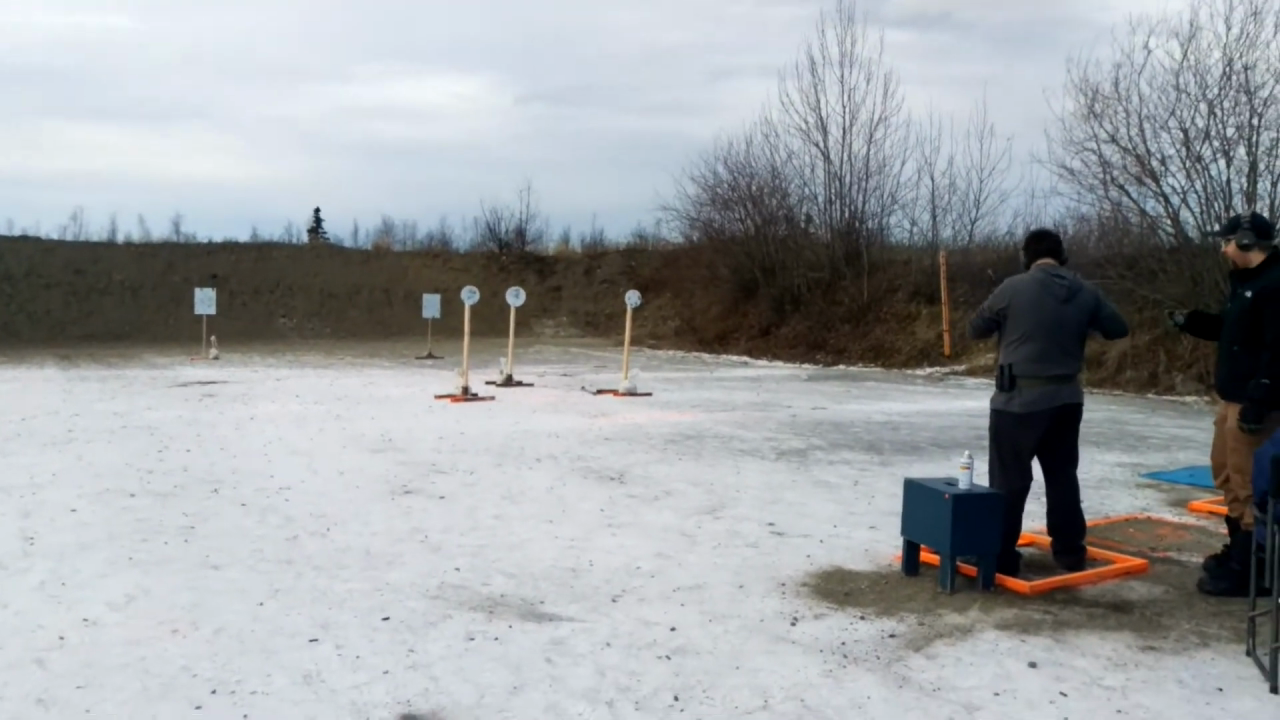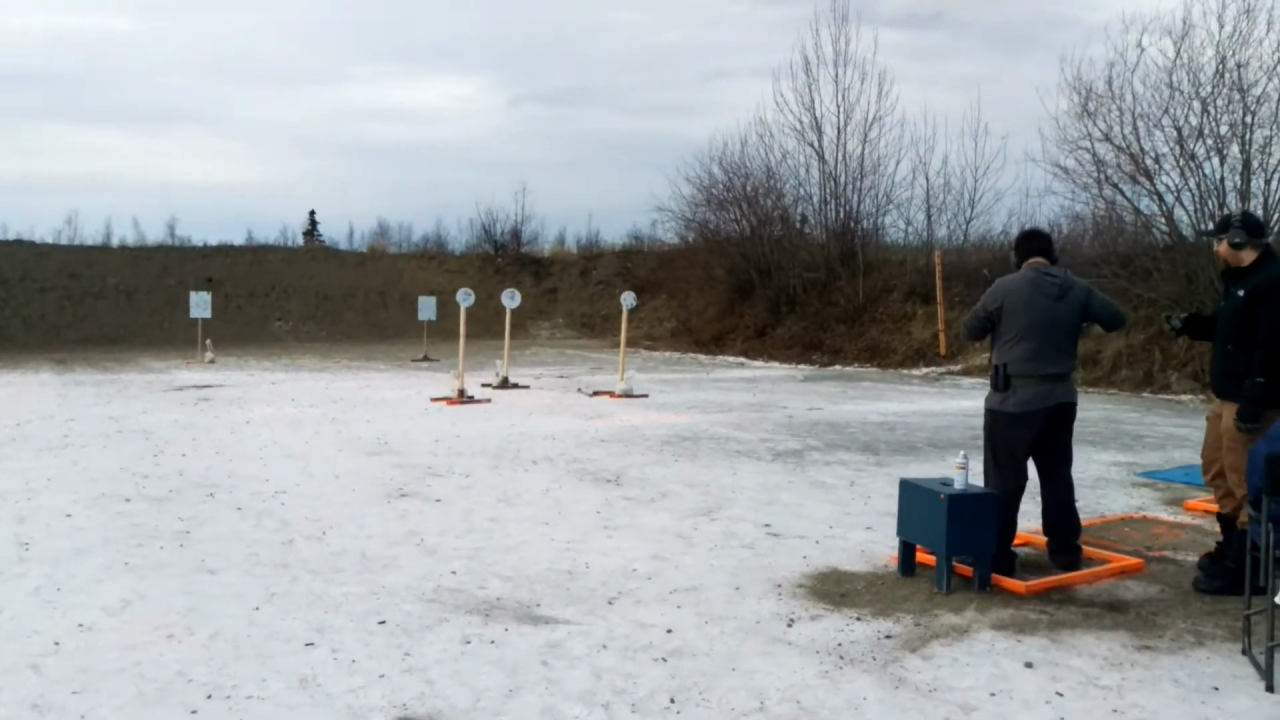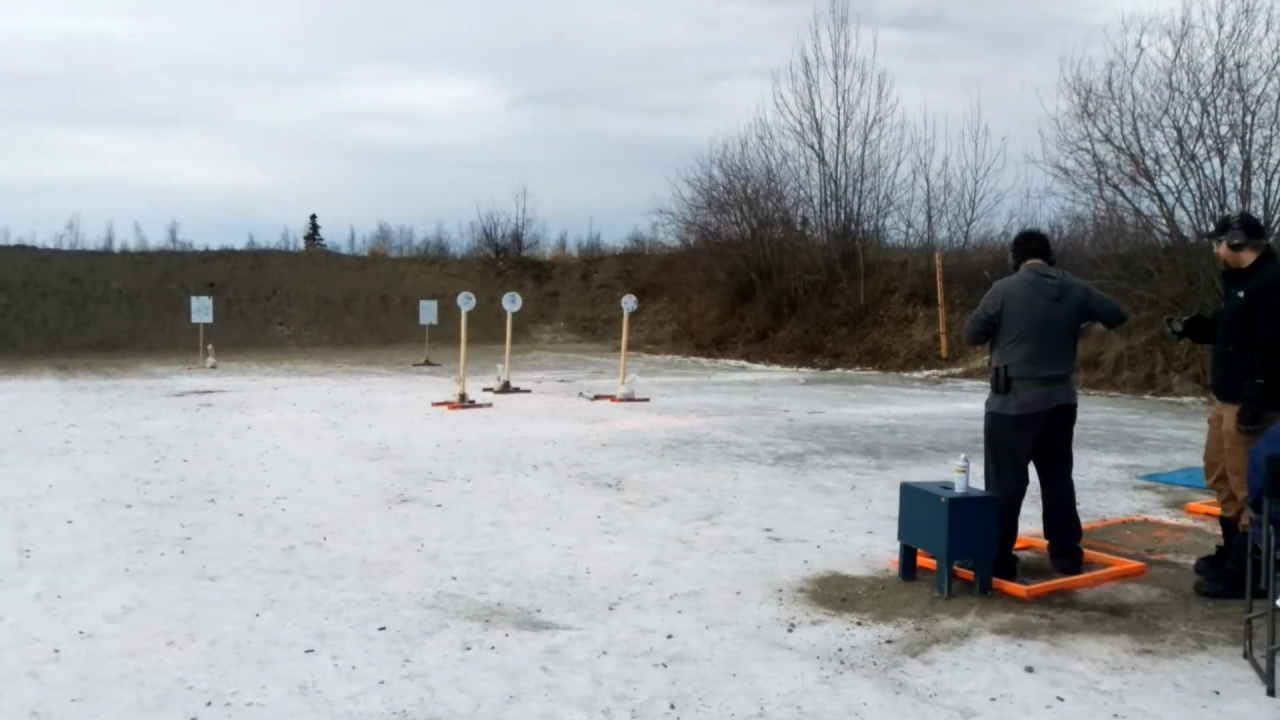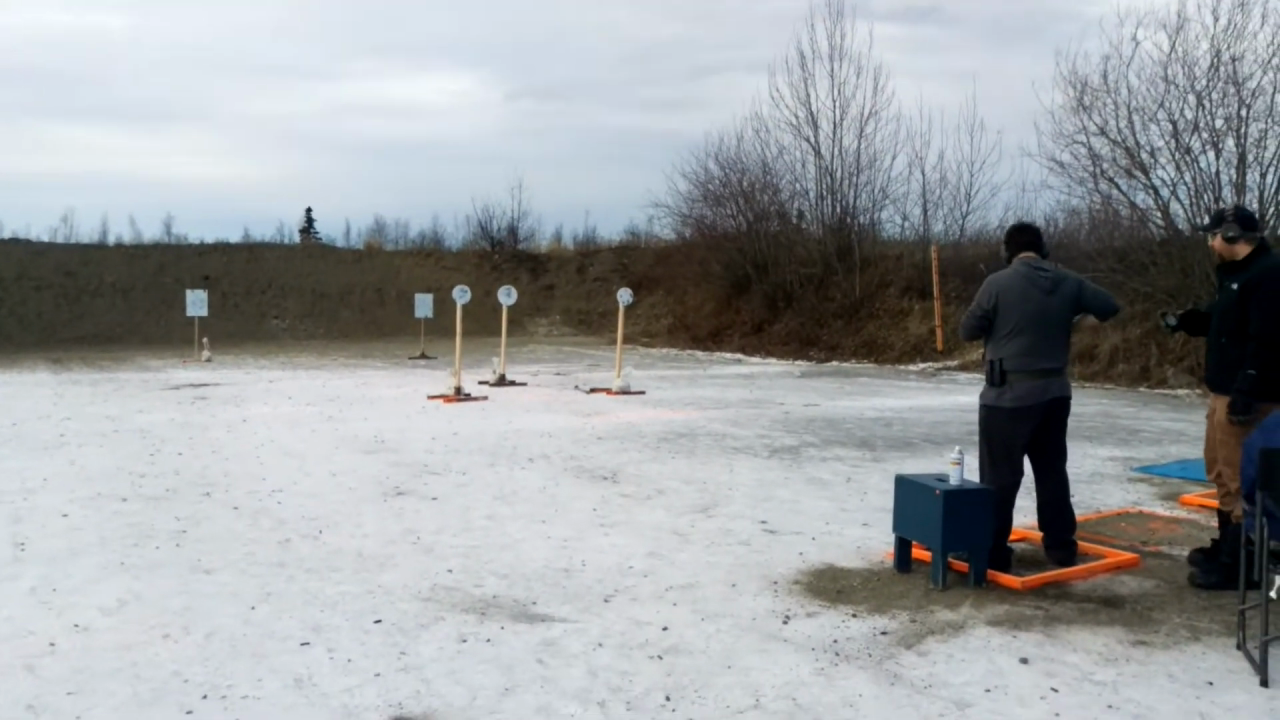
dt=0.1s
person 1, frame 1
right shoulder: (1246, 281)
right wrist: (1192, 321)
right hip: (1235, 398)
left knee: (1249, 482)
right knee: (1226, 474)
left ankle: (1248, 570)
right ankle: (1239, 552)
person 1, frame 2
right shoulder: (1240, 279)
right wrist: (1190, 324)
right hip: (1227, 396)
left knee: (1246, 482)
right knee: (1217, 469)
left ankle: (1244, 568)
right ankle: (1232, 550)
person 1, frame 3
right shoulder: (1241, 280)
right wrist: (1192, 327)
right hip: (1229, 399)
left knee: (1248, 485)
right knee: (1219, 473)
left ankle: (1245, 571)
right ankle: (1233, 553)
person 1, frame 4
right shoulder: (1236, 273)
left wrist: (1246, 394)
right wrist: (1187, 321)
left hip: (1248, 395)
right hip: (1225, 390)
left knee: (1241, 476)
right knee: (1222, 470)
left ankle: (1240, 564)
right ankle: (1227, 547)
person 2, frame 1
left shoulder: (1014, 287)
right shoulder: (1086, 293)
left elbow: (976, 329)
right elbow: (1118, 329)
left hip: (1019, 399)
right hip: (1066, 398)
left knee: (1009, 480)
right knee: (1063, 475)
left ankle: (1001, 555)
right ankle: (1070, 550)
person 2, frame 2
left shoulder: (1006, 287)
right shoulder: (1078, 289)
left elbow: (970, 331)
right elbow: (1116, 318)
left hip: (1013, 399)
right hip: (1060, 397)
left knee: (1004, 480)
right knee: (1057, 474)
left ankle: (997, 555)
right ankle: (1065, 549)
person 2, frame 3
left shoulder: (1005, 289)
right shoulder: (1076, 290)
left elbow: (971, 335)
right elbow: (1117, 315)
left hip: (1014, 402)
right hip: (1060, 399)
left knee: (1005, 483)
right knee: (1058, 477)
left ankle: (998, 559)
right ankle: (1067, 553)
person 2, frame 4
left shoulder: (998, 283)
right shoulder: (1069, 282)
left elbow: (968, 331)
right elbow: (1109, 307)
left hip: (1008, 394)
right hip: (1054, 391)
left knee: (1000, 475)
right knee: (1052, 469)
left ankle: (993, 551)
right ankle: (1061, 544)
